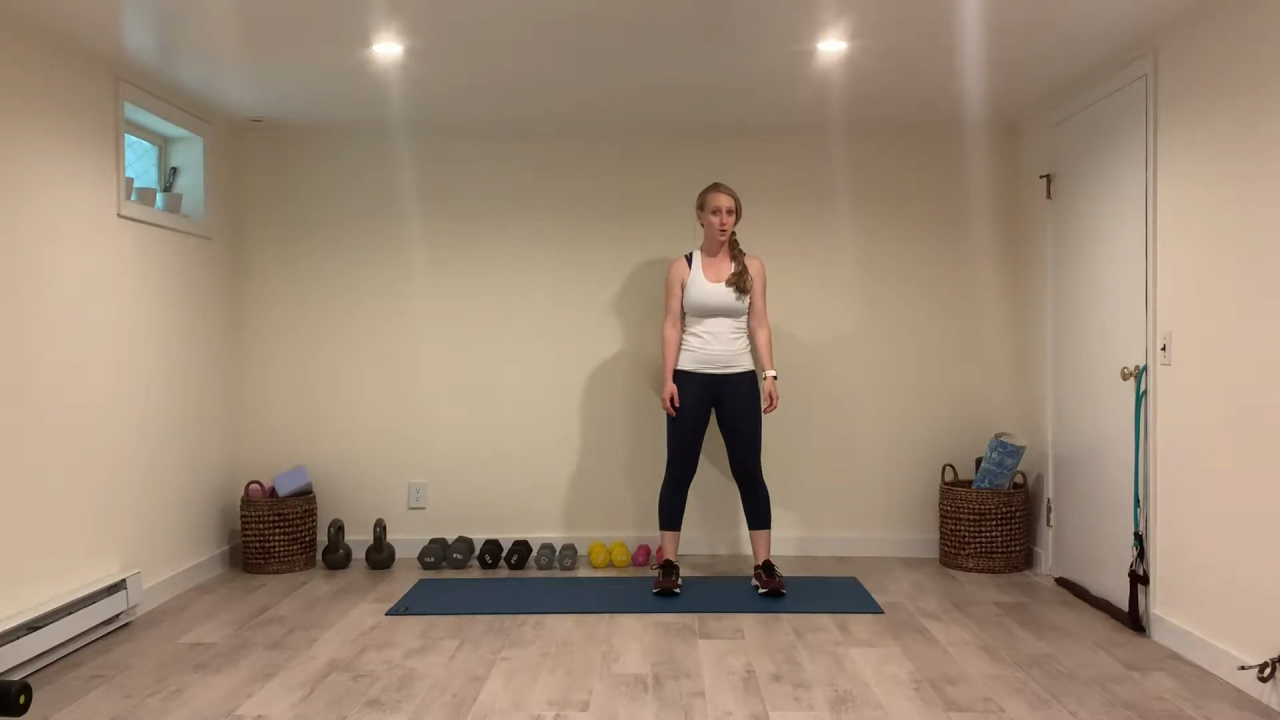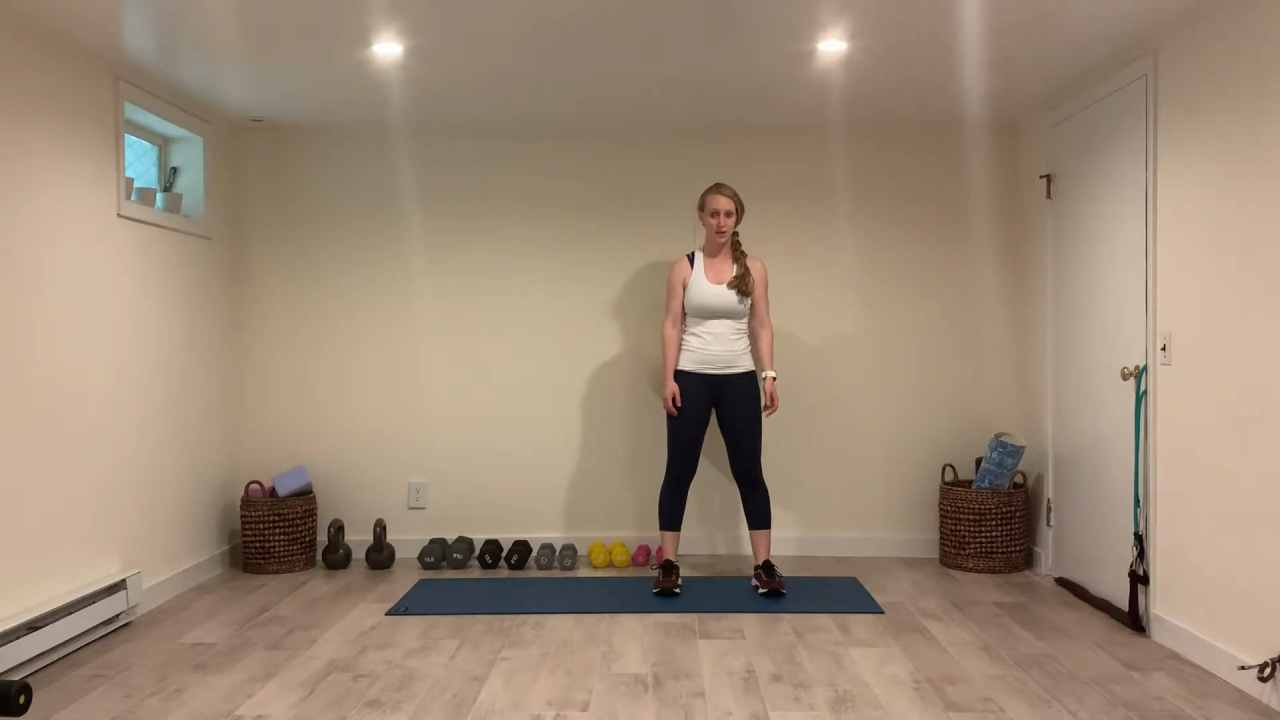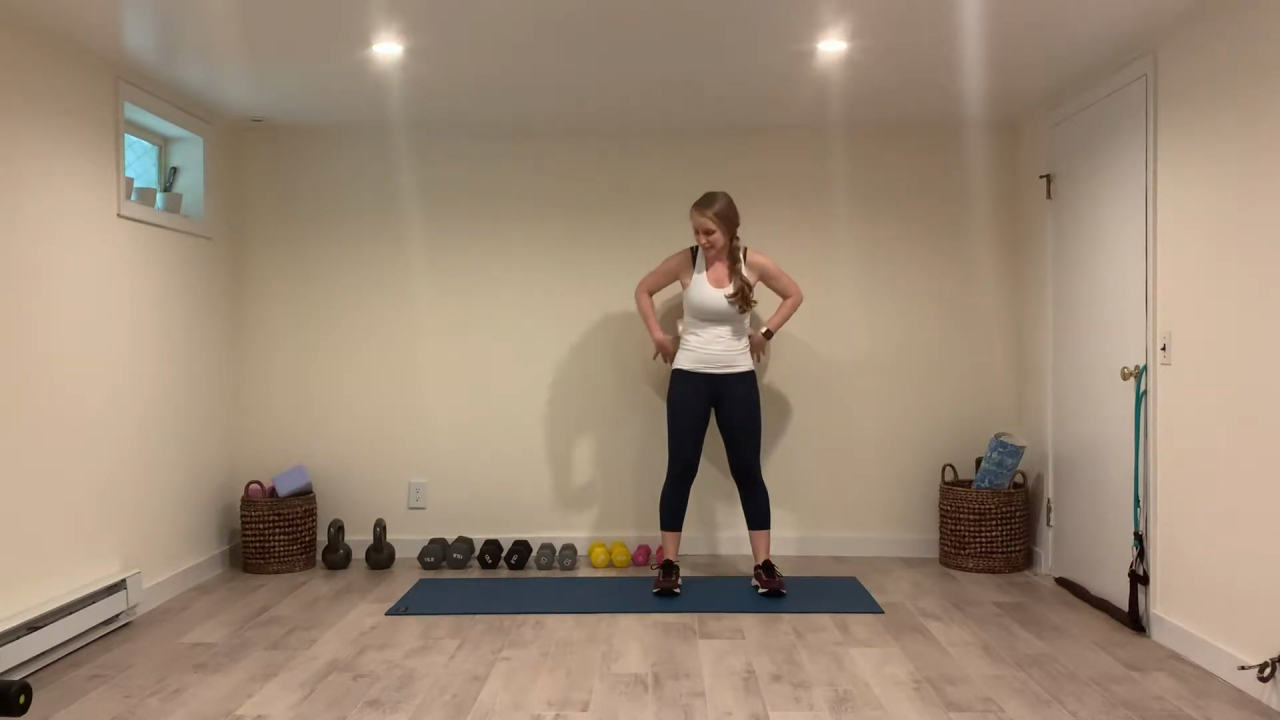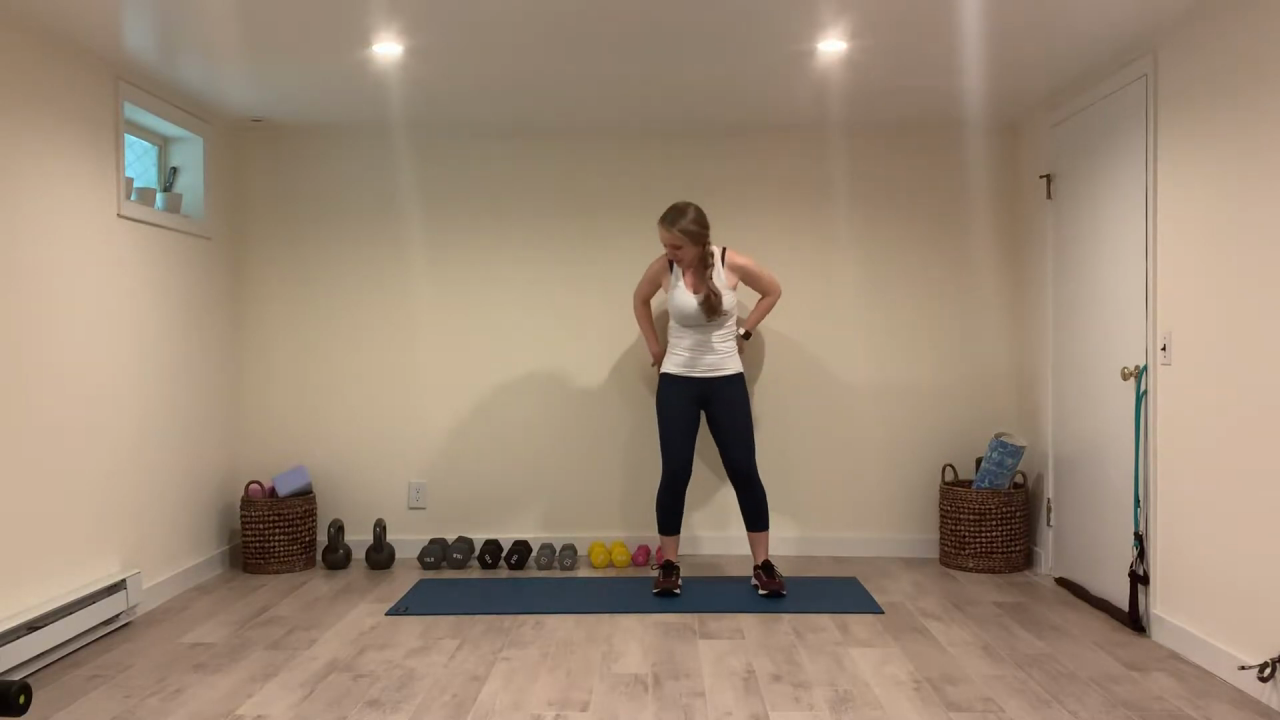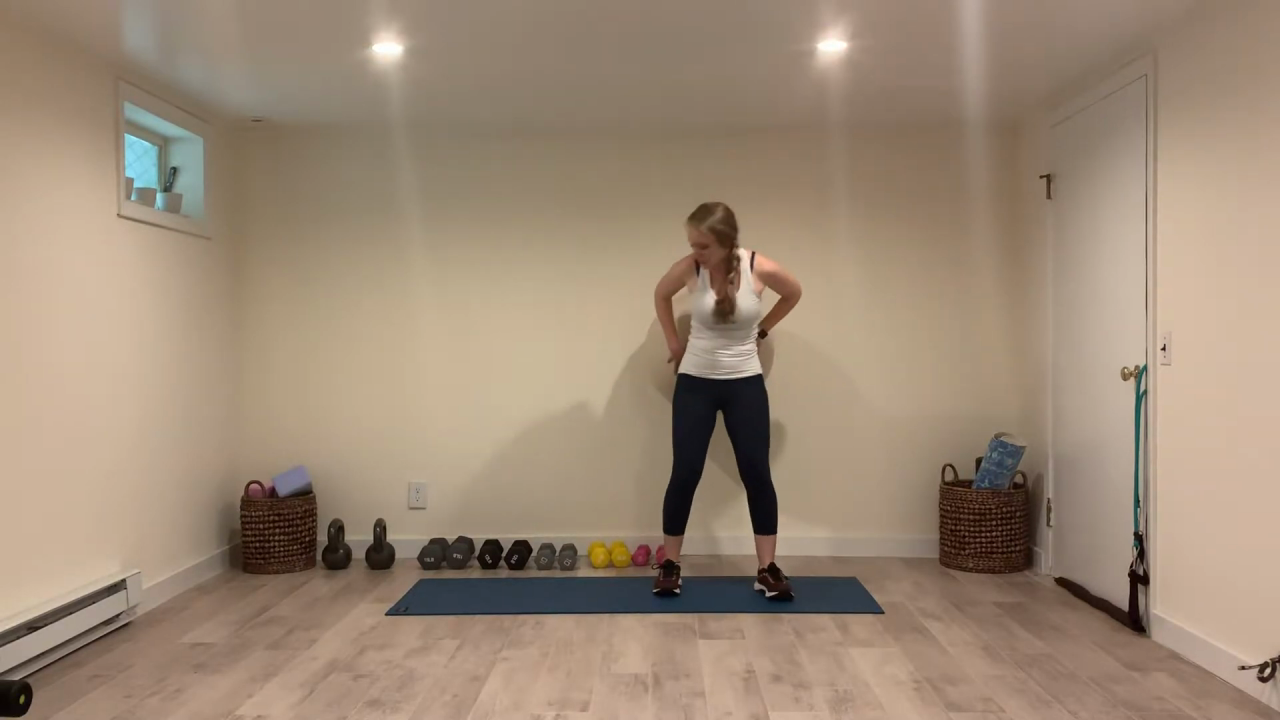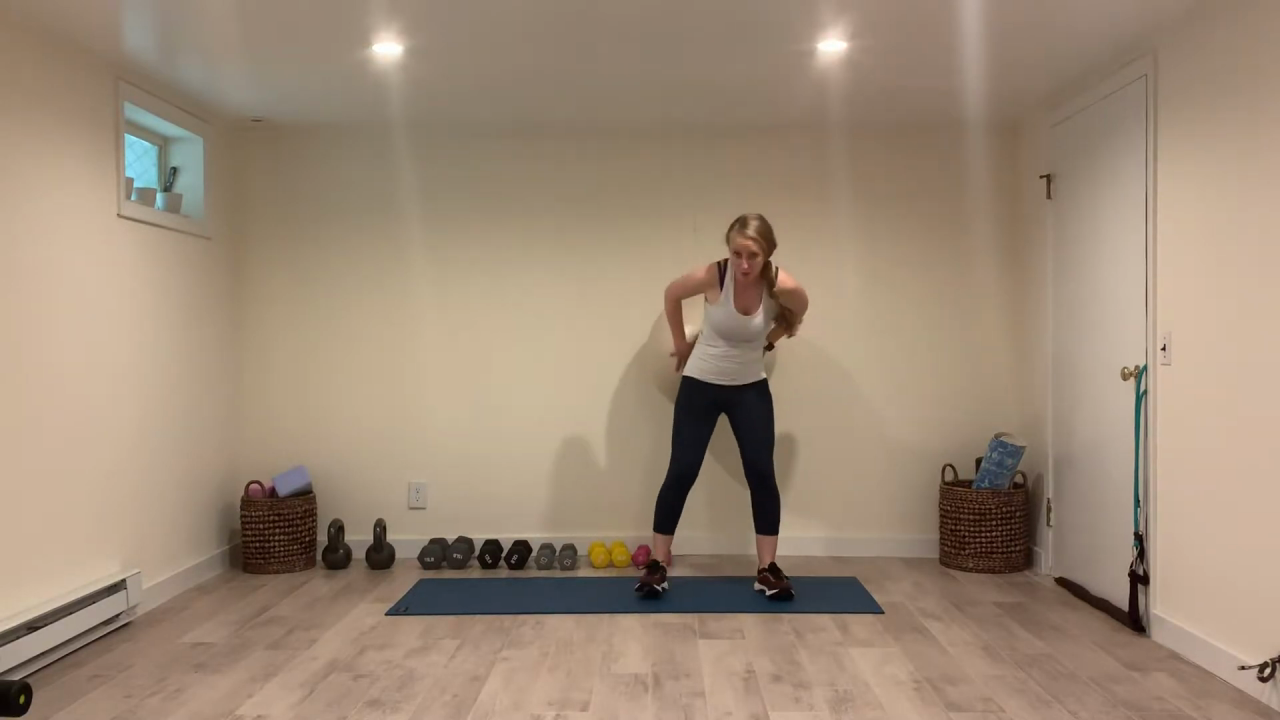
dt=0.5s
person 1, frame 1
left shoulder: (751, 266)
right shoulder: (682, 267)
left elbow: (759, 324)
right elbow: (672, 325)
left wrist: (769, 374)
right wrist: (668, 379)
left hip: (738, 379)
right hip: (691, 378)
left knee: (749, 472)
right knee: (679, 471)
left ankle: (763, 566)
right ankle: (668, 564)
person 1, frame 2
left shoulder: (753, 267)
right shoulder: (684, 267)
left elbow: (762, 327)
right elbow: (672, 327)
left wrist: (769, 376)
right wrist: (669, 380)
left hip: (739, 380)
right hip: (691, 379)
left knee: (748, 472)
right knee: (679, 471)
left ankle: (763, 565)
right ankle: (668, 564)
person 1, frame 3
left shoulder: (754, 263)
right shoulder: (684, 262)
left elbow: (794, 295)
right elbow: (643, 290)
left wrist: (765, 333)
right wrist: (658, 336)
left hip: (738, 378)
right hip: (689, 377)
left knee: (747, 471)
right knee: (681, 470)
left ankle: (763, 565)
right ankle: (668, 564)
person 1, frame 4
left shoulder: (734, 264)
right shoulder: (661, 268)
left elbow: (772, 290)
right elbow: (640, 300)
left wrist: (744, 333)
right wrist: (654, 347)
left hip: (727, 380)
right hip: (677, 382)
left knee: (744, 472)
right knee: (675, 473)
left ankle: (763, 566)
right ankle: (669, 565)
person 1, frame 5
left shoulder: (762, 269)
right shoulder: (688, 269)
left elbow: (793, 294)
right elbow: (661, 296)
left wrist: (760, 332)
right wrist: (674, 343)
left hip: (745, 383)
right hip: (695, 382)
left knee: (757, 473)
right knee: (685, 473)
left ankle: (767, 569)
right ankle: (670, 564)
person 1, frame 6
left shoulder: (784, 286)
right shoulder: (710, 276)
left elbow: (799, 310)
right elbow: (671, 295)
left wrist: (767, 342)
right wrist: (681, 343)
left hip: (751, 388)
right hip: (701, 385)
left knee: (762, 474)
right knee: (681, 472)
left ankle: (767, 569)
right ankle: (657, 564)
